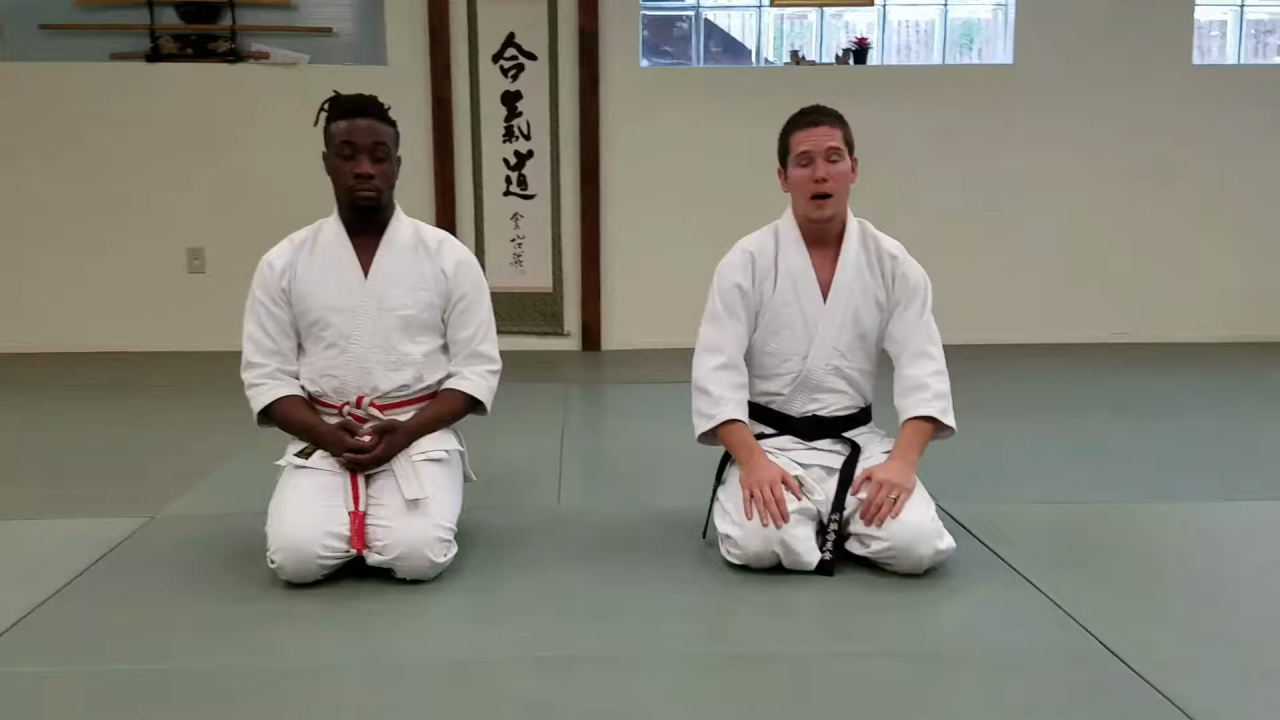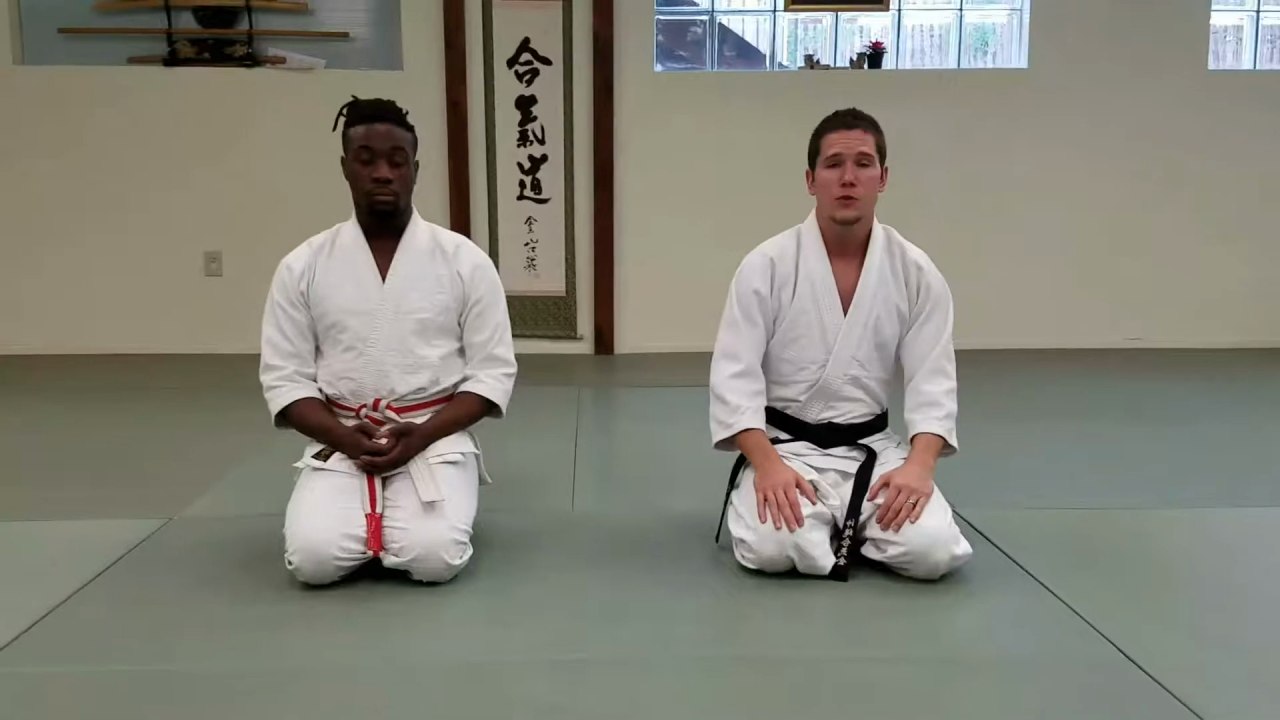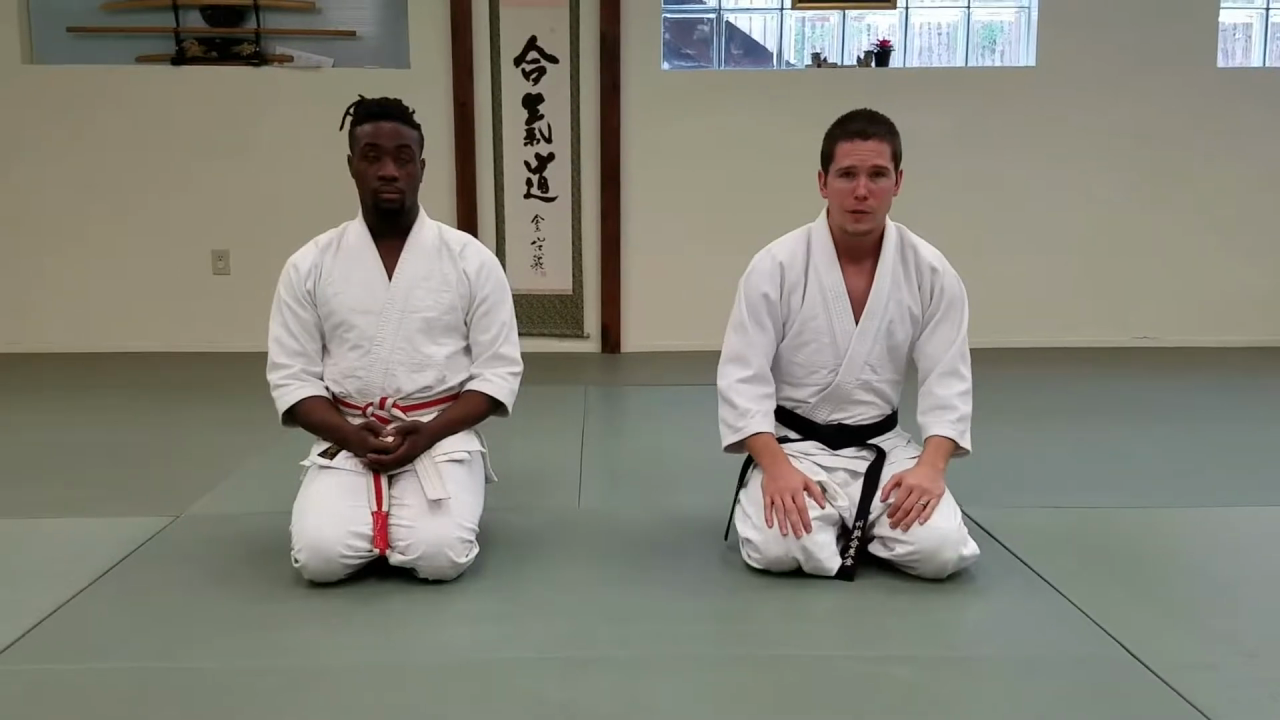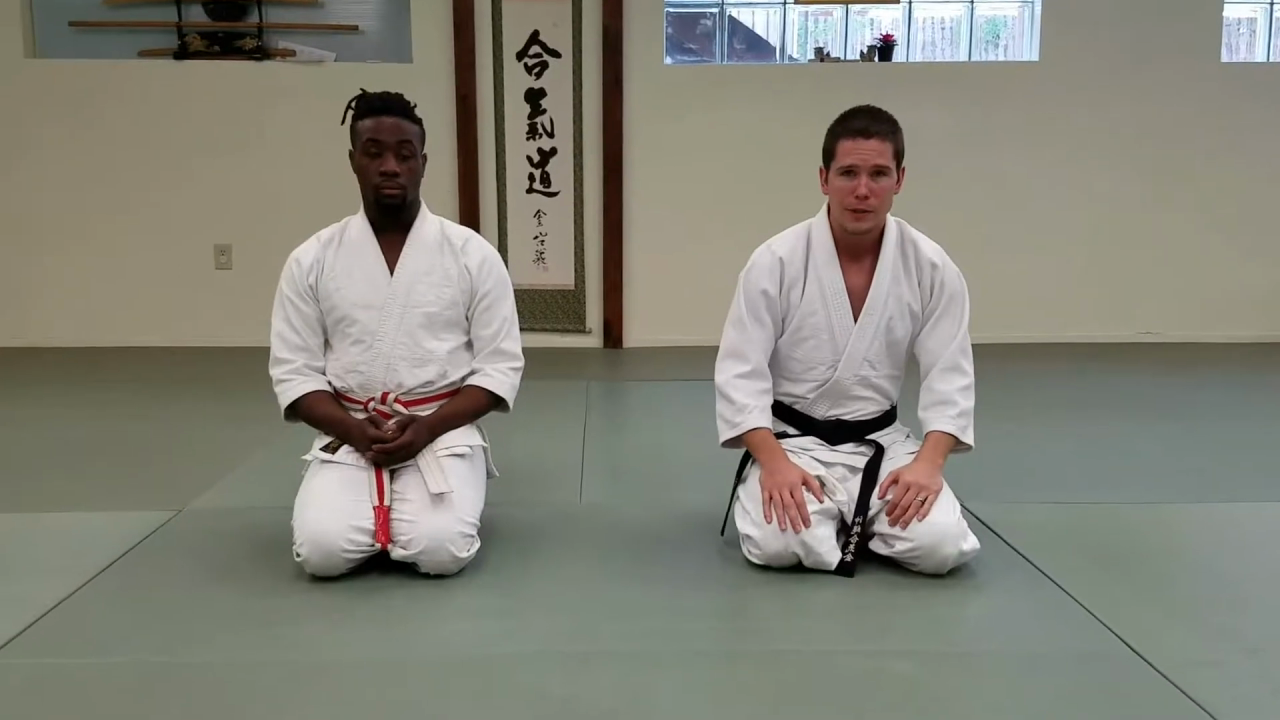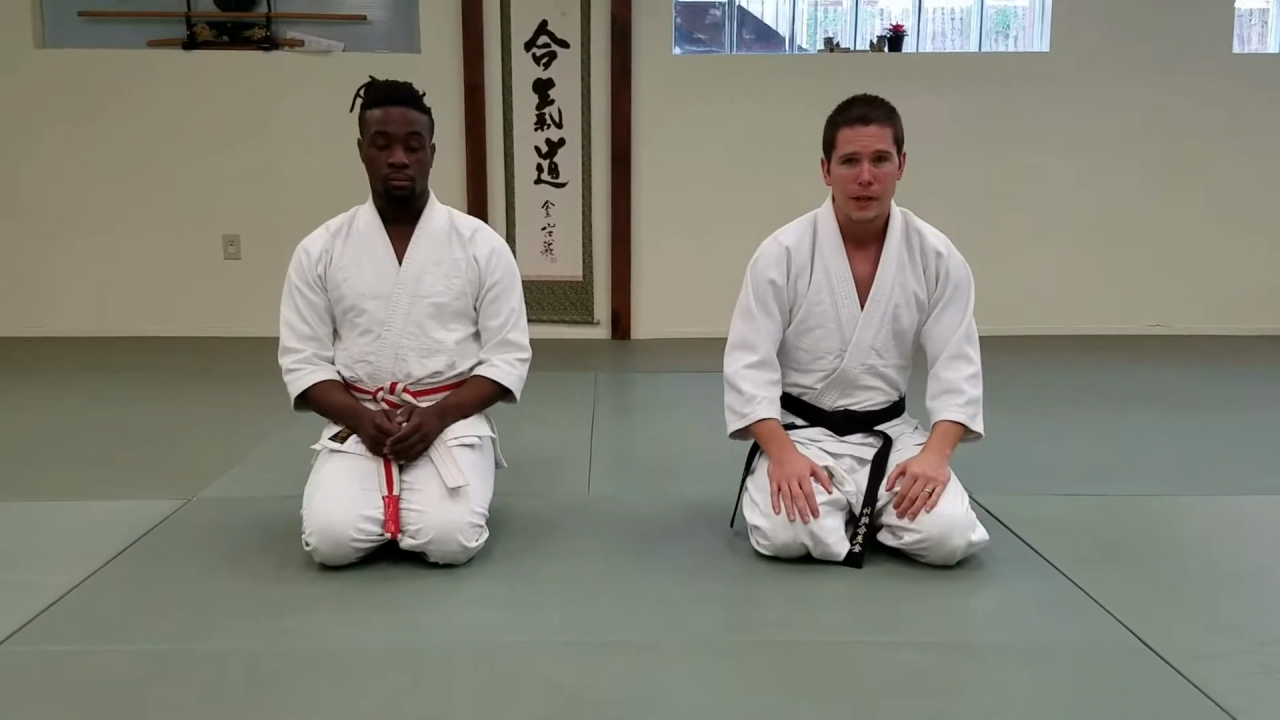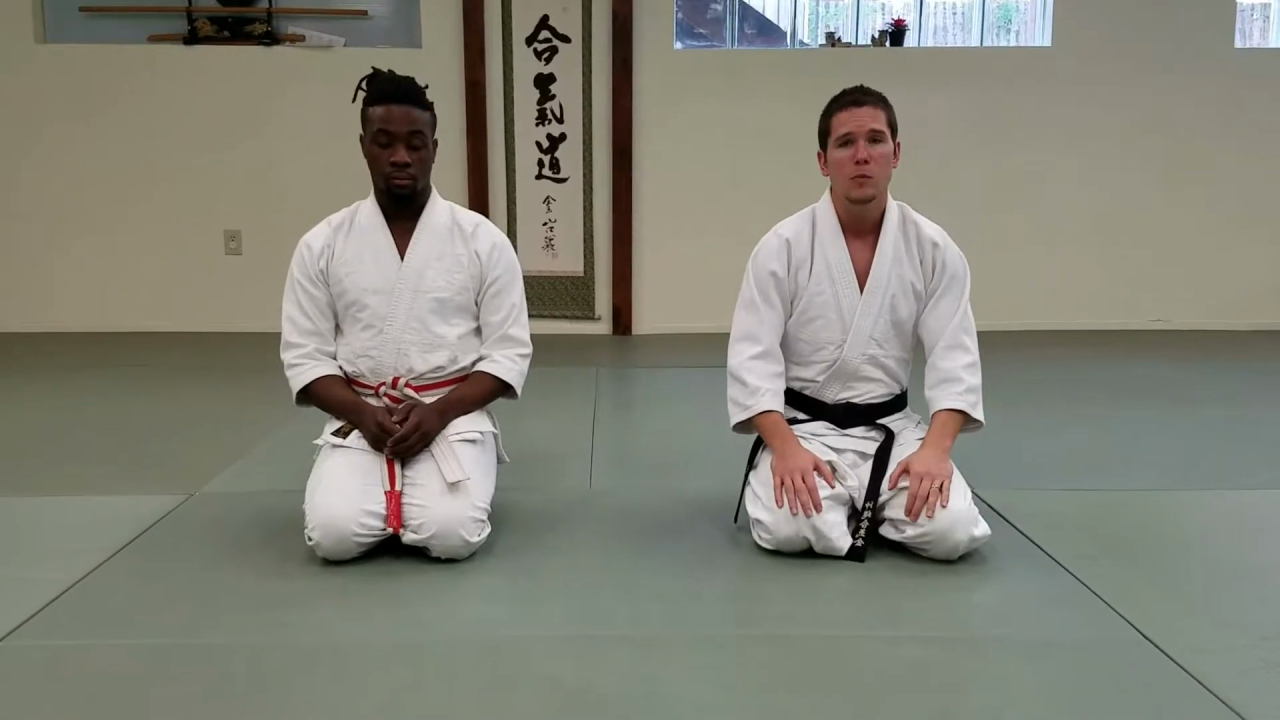
dt=0.3s
person 1, frame 1
left shoulder: (447, 256)
right shoulder: (284, 263)
left elbow: (478, 368)
right elbow: (266, 375)
left wrist: (406, 432)
right wrist: (327, 435)
left hip: (419, 435)
right hip: (322, 440)
left knee: (417, 555)
right knee: (297, 557)
left ankle: (390, 515)
right ankle: (356, 518)
person 1, frame 2
left shoulder: (464, 260)
right shoulder: (303, 266)
left elbow: (492, 371)
right elbow: (284, 377)
left wrist: (422, 434)
right wrist: (345, 437)
left hip: (435, 437)
right hip: (340, 442)
left knee: (432, 556)
right knee: (314, 558)
left ankle: (401, 517)
right ankle: (371, 519)
person 1, frame 3
left shoulder: (471, 259)
right shoulder: (309, 264)
left elbow: (499, 370)
right elbow: (291, 375)
left wrist: (428, 433)
right wrist: (351, 435)
left hip: (441, 435)
right hip: (345, 440)
left knee: (438, 556)
right knee: (320, 556)
left ankle: (411, 515)
right ankle: (372, 516)
person 1, frame 4
left shoulder: (472, 254)
right shoulder: (311, 260)
left elbow: (500, 365)
right elbow: (294, 371)
left wrist: (429, 427)
right wrist: (353, 429)
left hip: (443, 431)
right hip: (348, 434)
left knee: (440, 551)
right knee: (322, 551)
left ankle: (416, 509)
right ankle: (378, 512)
person 1, frame 5
left shoulder: (480, 244)
right shoulder: (320, 249)
left elbow: (508, 356)
right elbow: (303, 360)
left wrist: (437, 416)
right wrist: (363, 419)
left hip: (451, 421)
right hip: (357, 424)
left knee: (449, 539)
right knee: (332, 540)
left ankle: (424, 497)
right ankle: (389, 502)
person 1, frame 6
left shoulder: (483, 240)
right shoulder: (322, 244)
left elbow: (508, 352)
right elbow: (305, 355)
left wrist: (438, 412)
right wrist: (365, 415)
left hip: (452, 416)
right hip: (360, 419)
left knee: (452, 536)
right knee: (334, 536)
left ankle: (425, 493)
right ankle: (390, 497)
person 2, frame 1
left shoulder: (892, 263)
right shoulder: (747, 261)
left elbow: (923, 371)
right elbow: (716, 372)
left wrist: (902, 459)
right wrist: (752, 460)
left hip: (857, 442)
right hip: (769, 441)
left knee: (916, 544)
right knee: (758, 544)
left ankle: (829, 518)
right ankle: (806, 515)
person 2, frame 2
left shoulder: (916, 271)
right shoulder: (766, 264)
left elbow: (933, 379)
right elbow: (734, 376)
left wrist: (919, 465)
right wrist: (767, 465)
left hip: (872, 448)
right hip: (784, 447)
left knee: (931, 551)
right knee: (772, 548)
left ankle: (846, 525)
person 2, frame 3
left shoulder: (931, 272)
right shoulder: (775, 265)
left elbow: (947, 381)
right elbow: (742, 378)
left wrist: (930, 466)
right wrist: (776, 467)
left hip: (881, 448)
right hip: (793, 446)
left knee: (940, 551)
right knee: (778, 549)
left ankle: (851, 524)
right ankle: (832, 522)
person 2, frame 4
left shoulder: (932, 268)
right shoulder: (776, 260)
left elbow: (950, 376)
right elbow: (740, 373)
left wrist: (929, 462)
right wrist: (774, 463)
left hip: (882, 441)
right hip: (793, 440)
left knee: (941, 545)
right knee: (777, 544)
left ankle: (852, 520)
right ankle: (831, 517)
person 2, frame 5
left shoulder: (936, 257)
right shoulder: (782, 252)
left elbow: (957, 366)
right elbow: (748, 363)
left wrist: (936, 454)
right wrist: (782, 454)
left hip: (890, 433)
right hip: (801, 432)
left knee: (948, 536)
right knee: (787, 534)
left ankle: (859, 511)
right ankle: (836, 506)
person 2, frame 6
left shoulder: (933, 248)
right shoulder: (782, 246)
left elbow: (955, 357)
right elbow: (752, 359)
left wrist: (935, 448)
right wrist: (785, 448)
left hip: (892, 428)
right hip: (803, 427)
left knee: (952, 533)
right knee: (790, 529)
left ankle: (860, 506)
right ankle: (843, 502)
